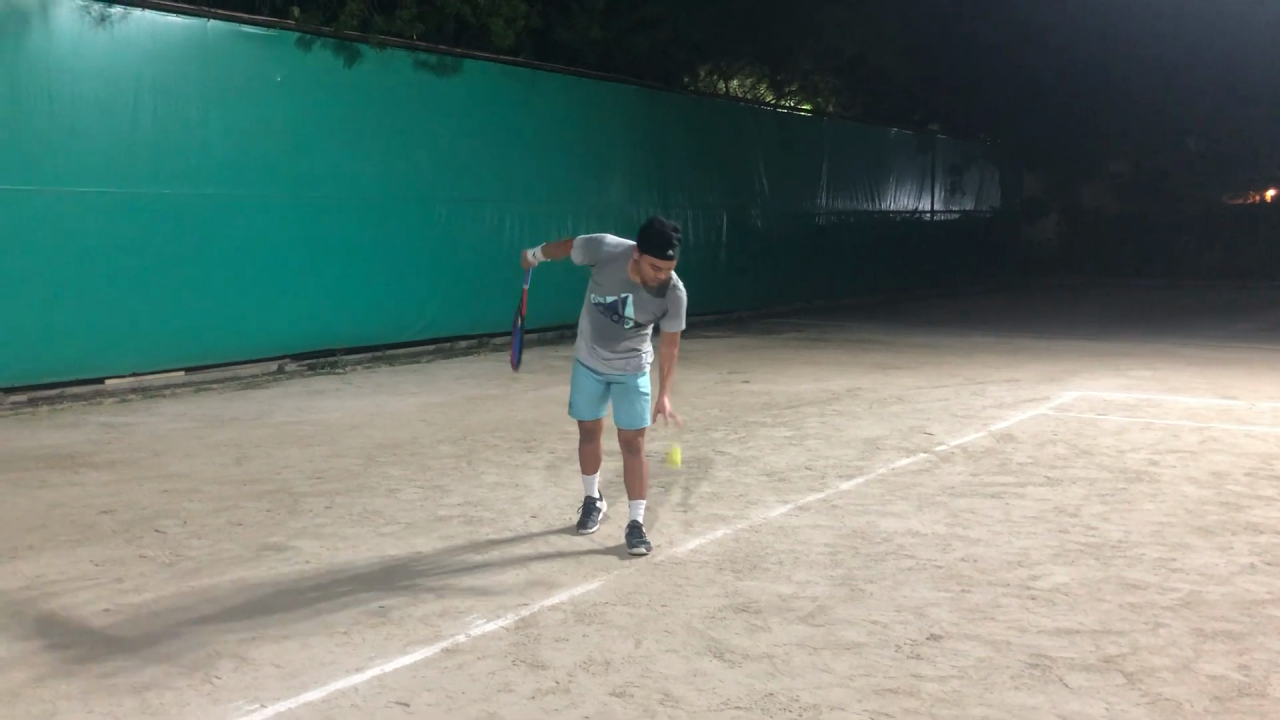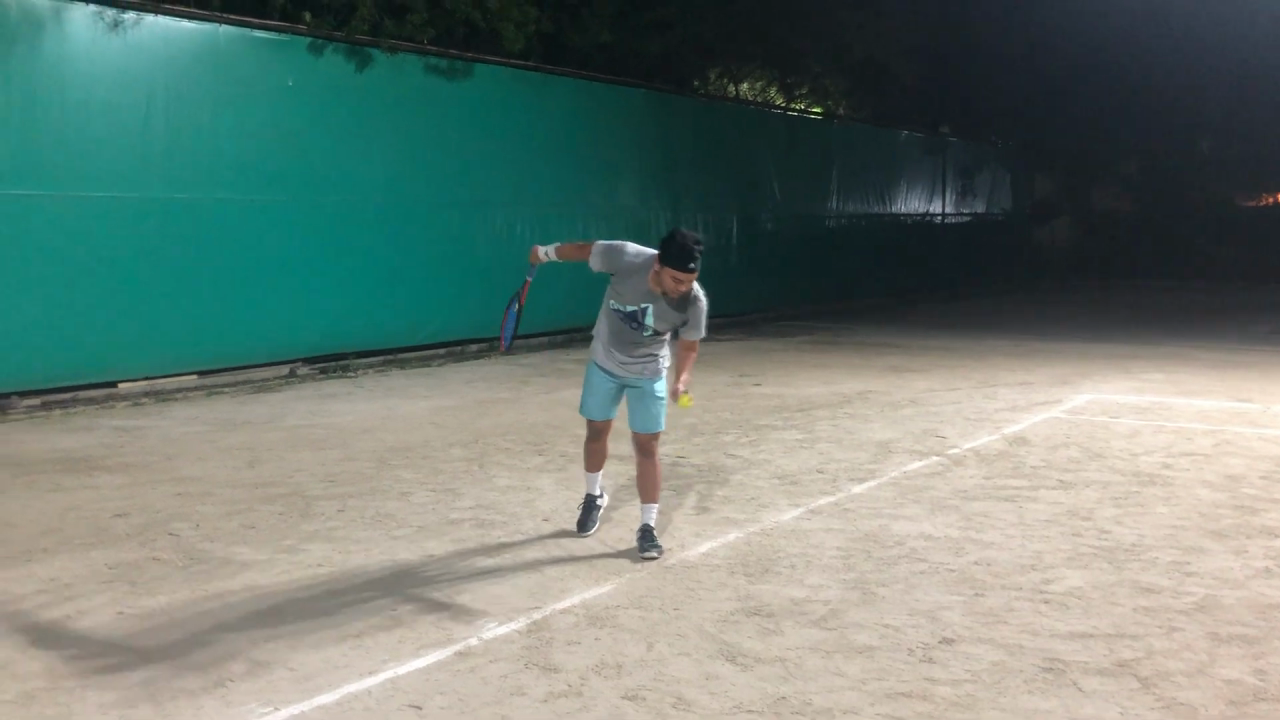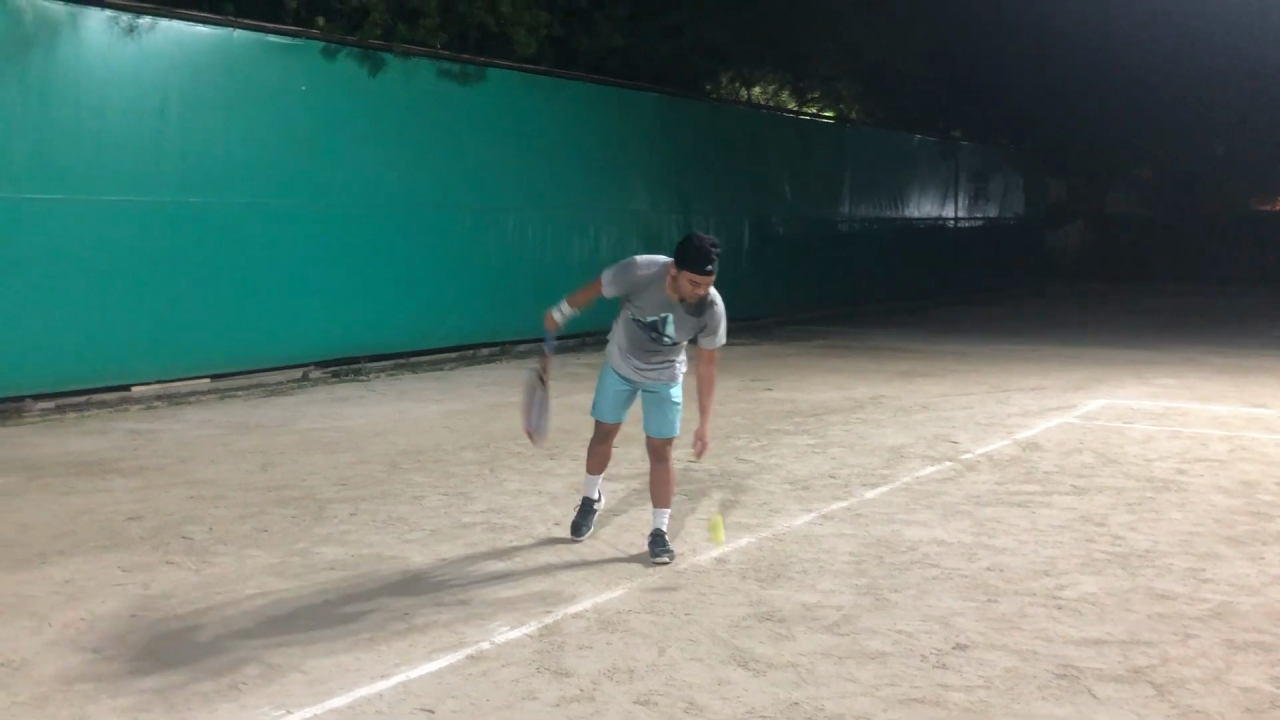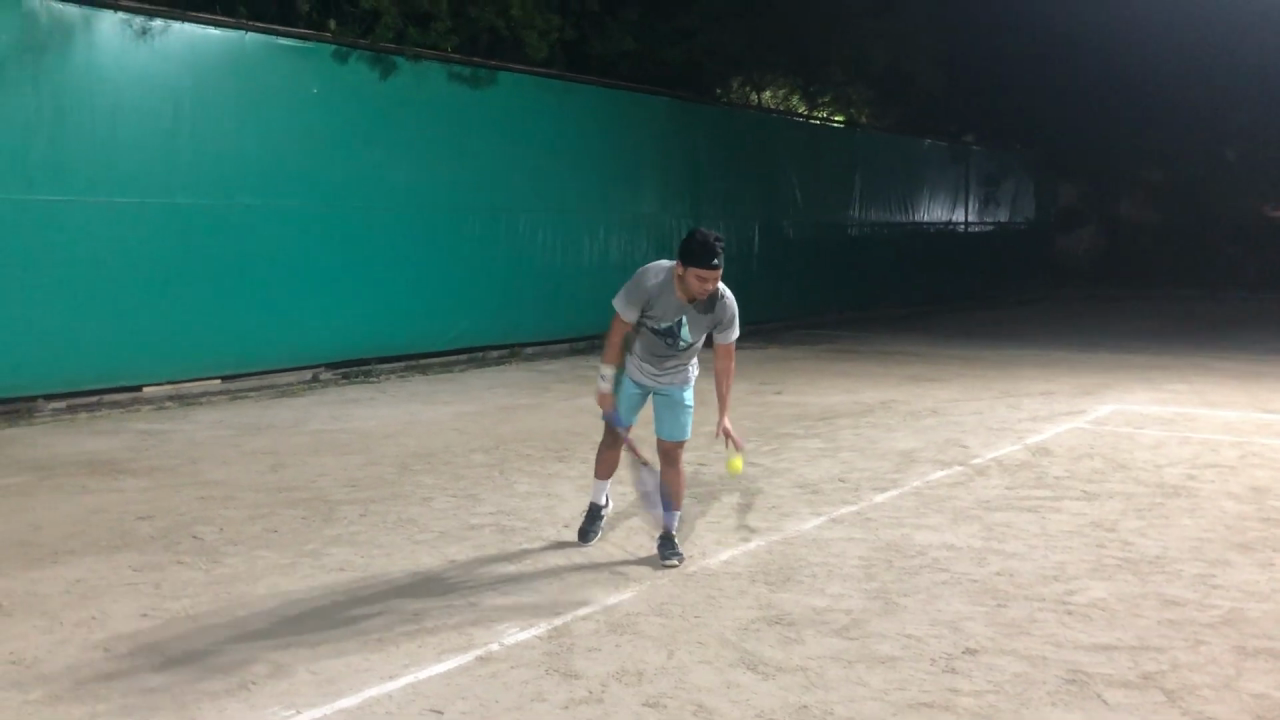
dt=0.2s
person 1, frame 1
left shoulder: (674, 293)
right shoulder: (605, 249)
left elbow: (670, 344)
right elbow: (566, 246)
left wrist: (664, 393)
right wrist: (534, 255)
left hip: (632, 367)
right hip: (588, 360)
left knee: (632, 442)
right knee: (589, 431)
left ankle: (636, 523)
right ankle: (592, 500)
person 1, frame 2
left shoulder: (695, 303)
right shoulder: (626, 258)
left elbow: (688, 348)
right elbow: (583, 250)
left wrist: (682, 380)
right wrist: (546, 252)
left hip: (649, 371)
right hip: (604, 361)
left knee: (646, 446)
right knee: (596, 431)
left ankle: (648, 527)
right ankle: (594, 497)
person 1, frame 3
left shoulder: (712, 309)
right shoulder: (639, 271)
left elbow: (707, 364)
right elbow: (596, 289)
left wrist: (703, 422)
right wrist: (561, 312)
left hip: (665, 377)
right hip: (620, 365)
left knee: (660, 451)
right knee: (603, 434)
left ankle: (659, 532)
right ankle: (591, 498)
person 1, frame 4
left shoulder: (724, 304)
right shoulder: (647, 281)
left elbow: (725, 359)
right elbow: (618, 333)
left wrist: (723, 415)
right wrist: (605, 382)
left hip: (678, 380)
right hip: (633, 370)
left knee: (672, 454)
right knee: (613, 437)
left ankle: (668, 534)
right ankle: (598, 504)
